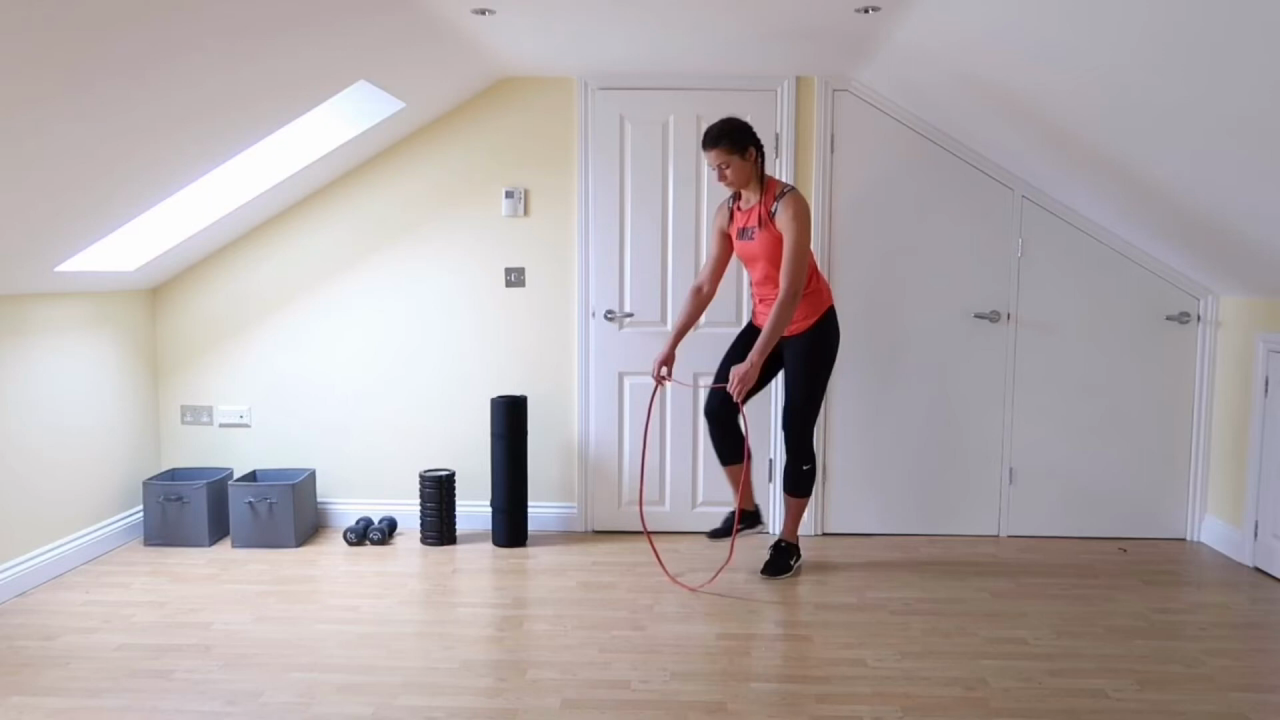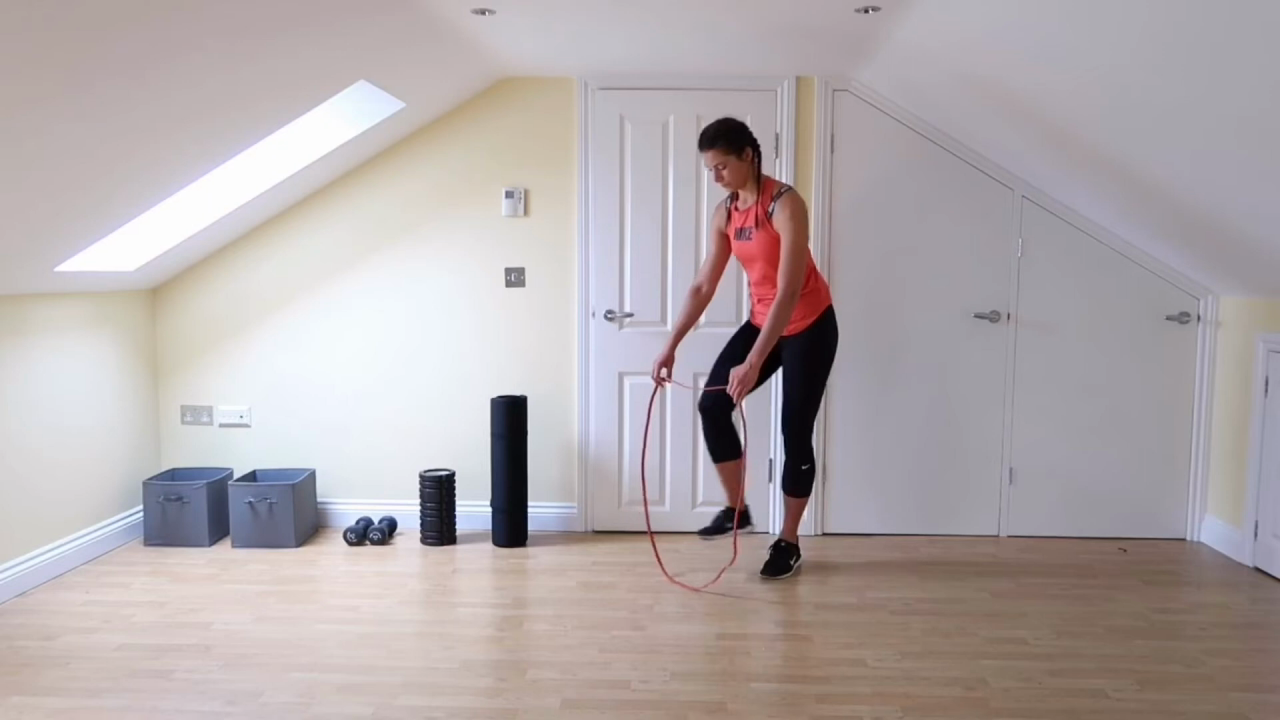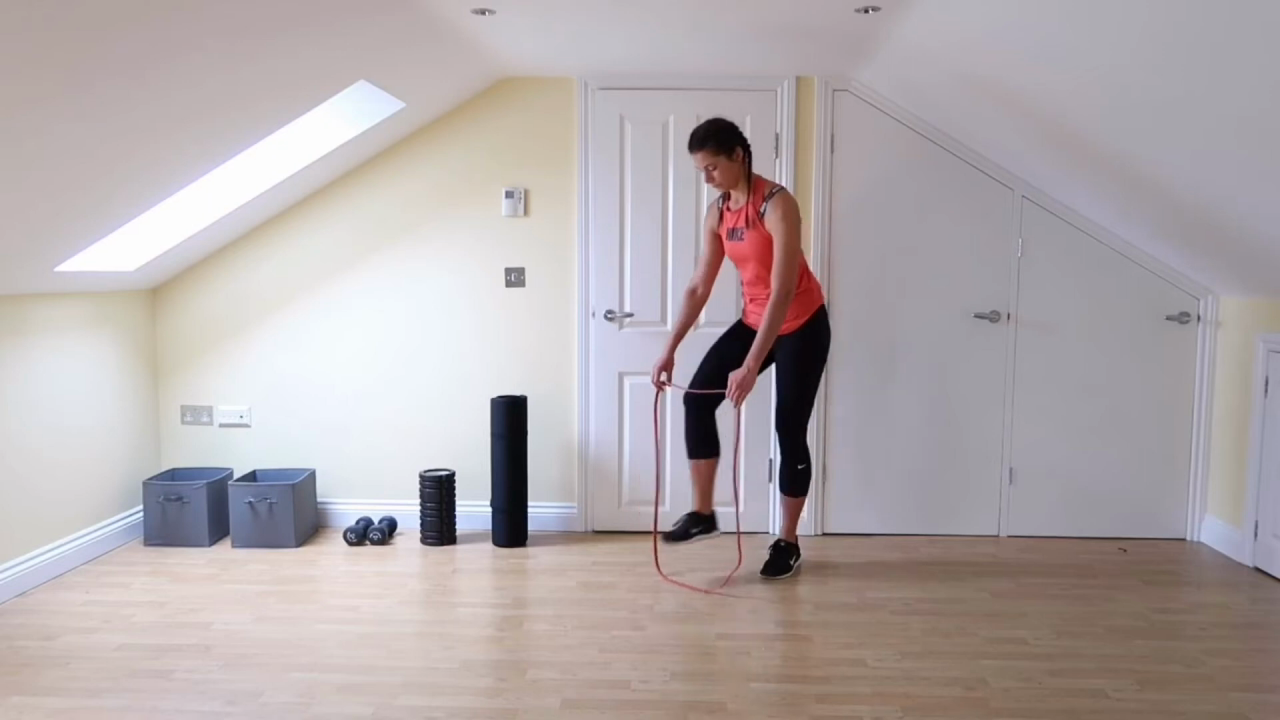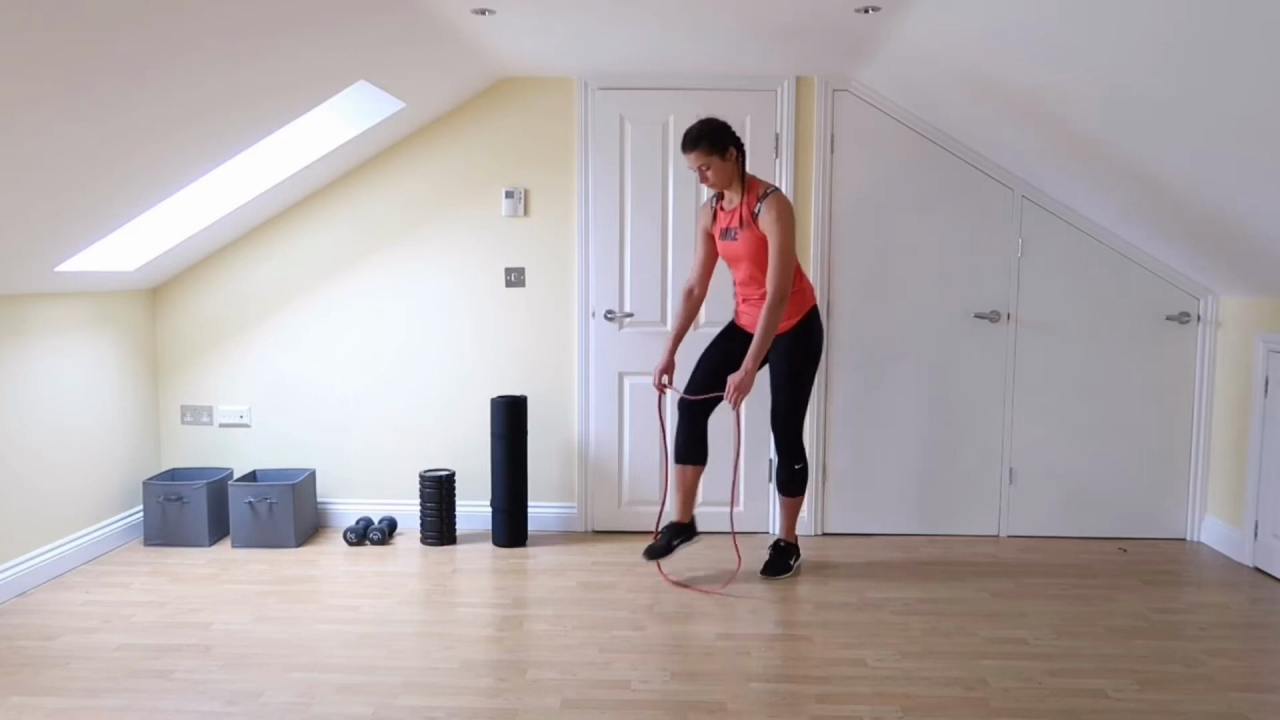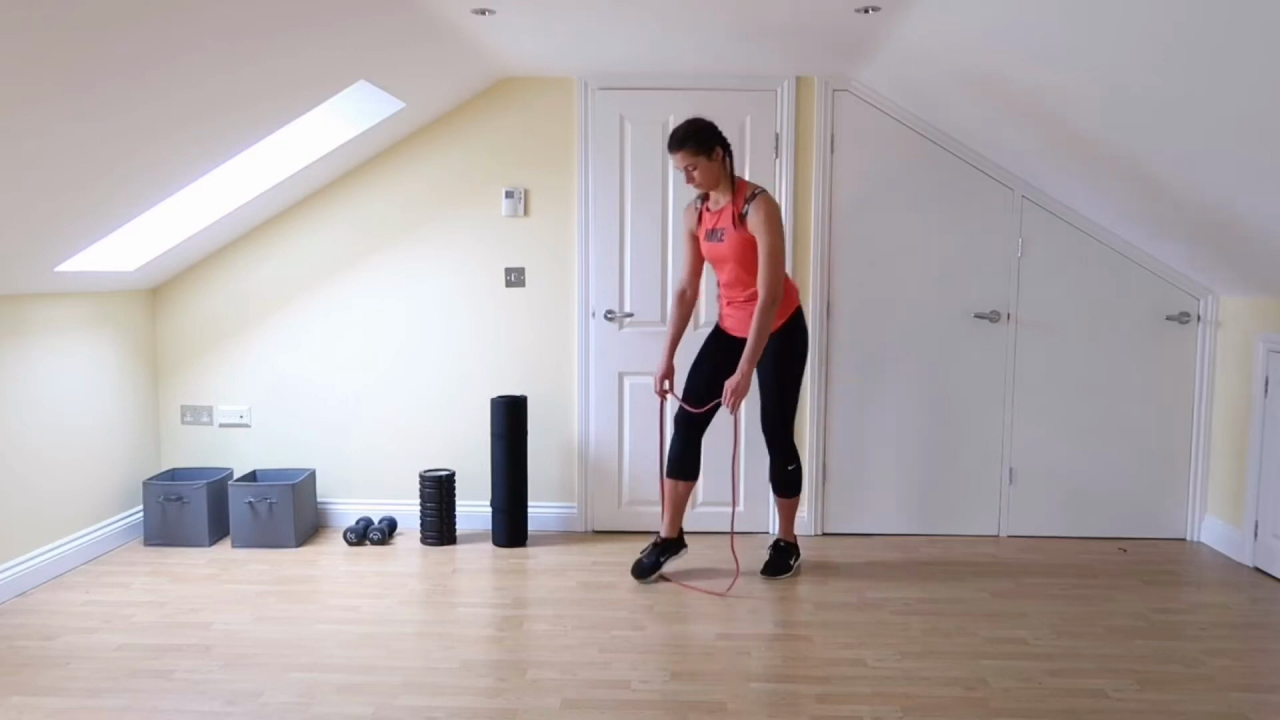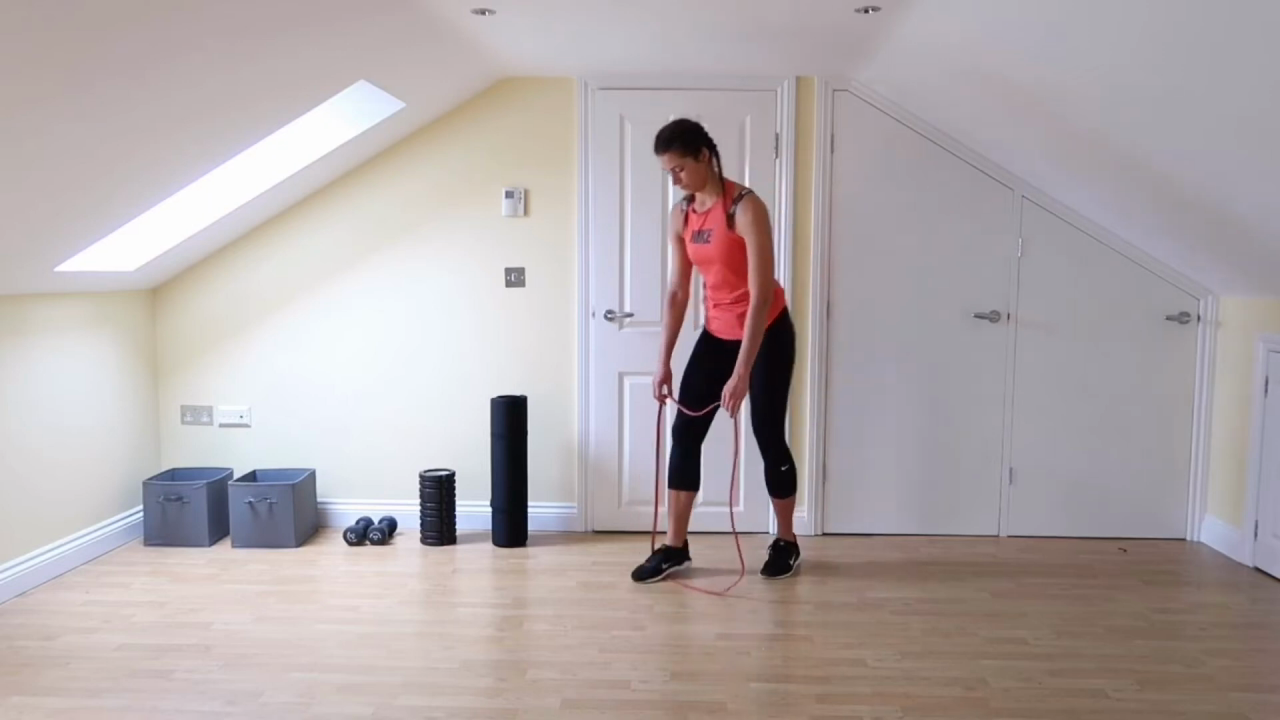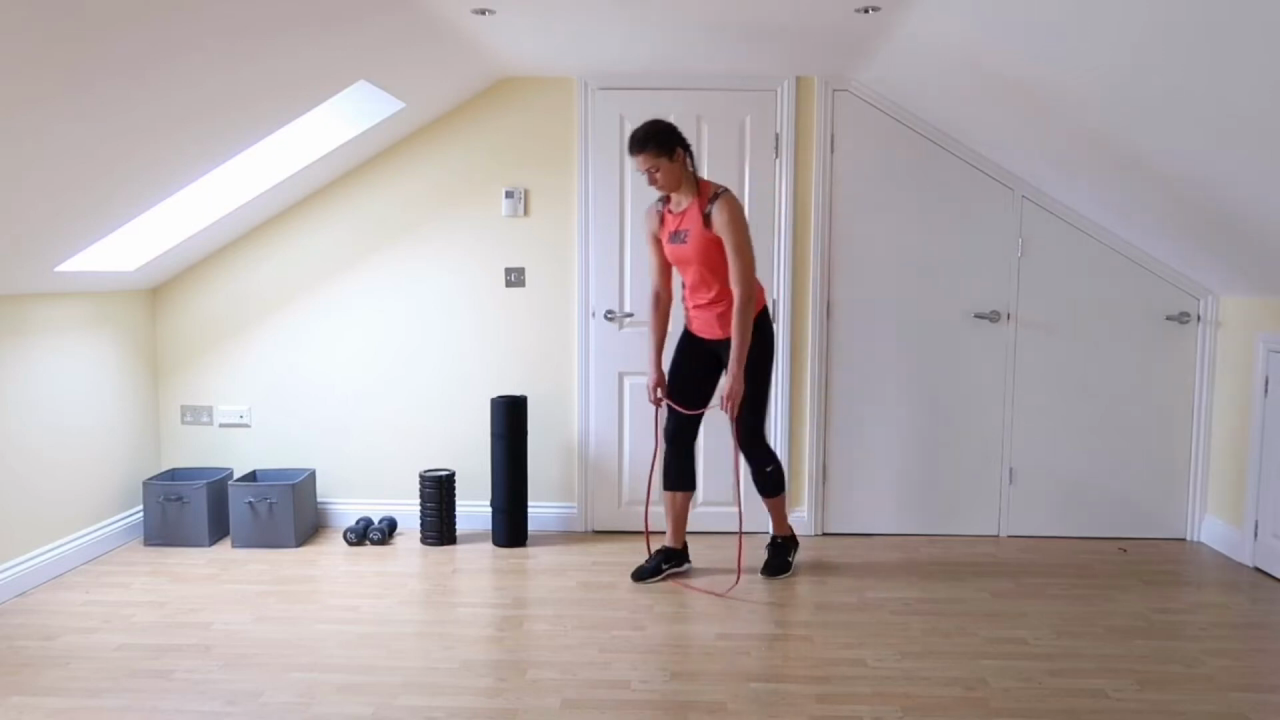
dt=0.1s
person 1, frame 1
left shoulder: (788, 204)
right shoulder: (727, 212)
left elbow: (791, 291)
right elbow: (704, 285)
left wrist: (754, 361)
right wrist: (671, 345)
left hip: (811, 327)
right hip: (764, 322)
left knee: (796, 431)
right knee: (717, 408)
left ankle: (788, 542)
right ankle: (747, 510)
person 1, frame 2
left shoulder: (786, 204)
right shoulder: (725, 212)
left elbow: (789, 291)
right elbow: (703, 285)
left wrist: (753, 363)
right wrist: (671, 346)
left hip: (809, 327)
right hip: (762, 321)
left knee: (795, 431)
right knee: (711, 404)
left ankle: (788, 541)
right ankle: (736, 508)
person 1, frame 3
left shoulder: (777, 204)
right shoulder: (717, 212)
left elbow: (782, 292)
right elbow: (699, 286)
left wrist: (750, 367)
right wrist: (670, 349)
left hip: (802, 326)
right hip: (754, 321)
left knee: (789, 430)
right knee: (698, 398)
left ankle: (787, 542)
right ankle: (702, 512)
person 1, frame 4
left shoulder: (771, 204)
right shoulder: (710, 212)
left elbow: (778, 293)
right elbow: (695, 287)
left wrist: (748, 369)
right wrist: (670, 351)
left hip: (795, 326)
right hip: (746, 322)
left knee: (785, 431)
right knee: (692, 404)
left ankle: (787, 542)
right ankle: (682, 521)
person 1, frame 5
left shoulder: (758, 206)
right shoulder: (696, 212)
left elbow: (770, 293)
right elbow: (686, 289)
left wrist: (745, 371)
right wrist: (667, 357)
left hip: (780, 330)
right hip: (728, 328)
left knee: (776, 434)
right knee: (687, 422)
left ankle: (787, 542)
right ankle: (669, 537)
person 1, frame 6
left shoulder: (746, 208)
right shoulder: (681, 215)
left elbow: (761, 296)
right elbow: (677, 293)
left wrist: (742, 374)
right wrist: (664, 362)
left hip: (767, 332)
right hip: (716, 332)
left knee: (768, 435)
right knee: (685, 431)
left ankle: (786, 541)
right ankle: (675, 546)
person 1, frame 7
left shoulder: (721, 207)
right shoulder: (657, 215)
left elbow: (744, 294)
right elbow: (660, 293)
left wrist: (736, 374)
right wrist: (655, 364)
left hip: (746, 329)
right hip: (697, 333)
left knee: (748, 436)
right knee: (677, 433)
left ankle: (783, 536)
right ankle: (674, 547)
